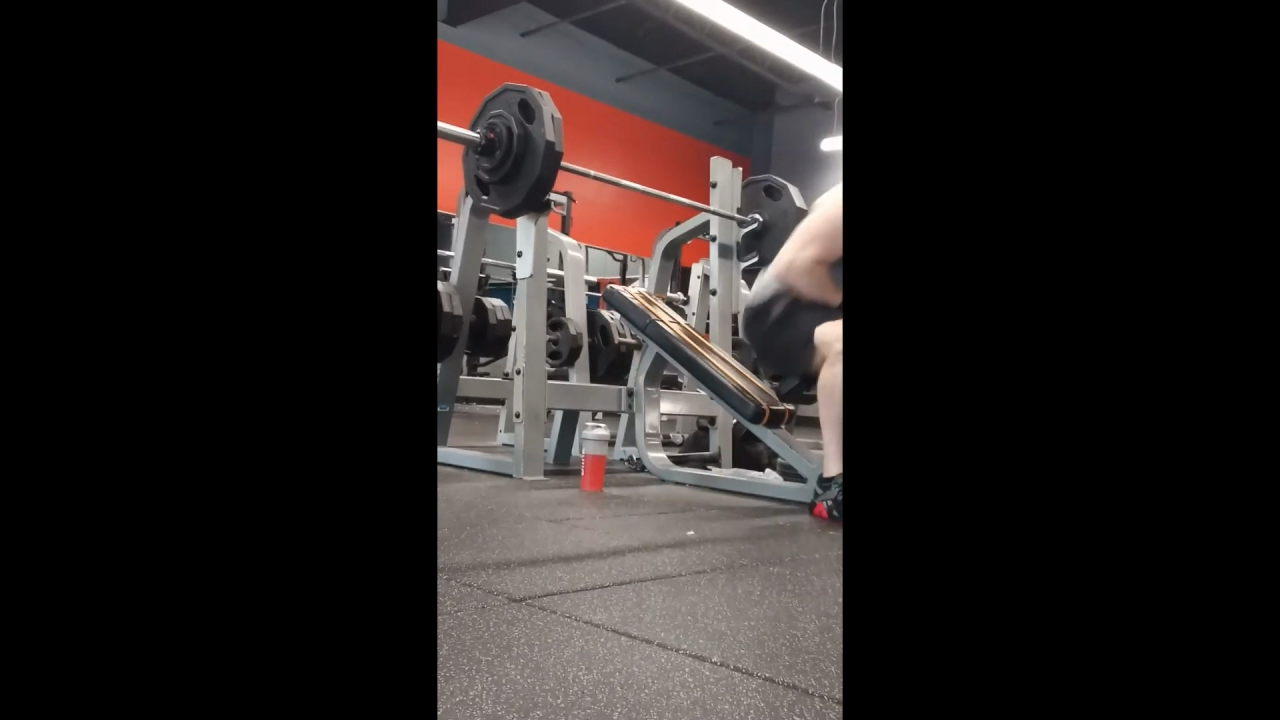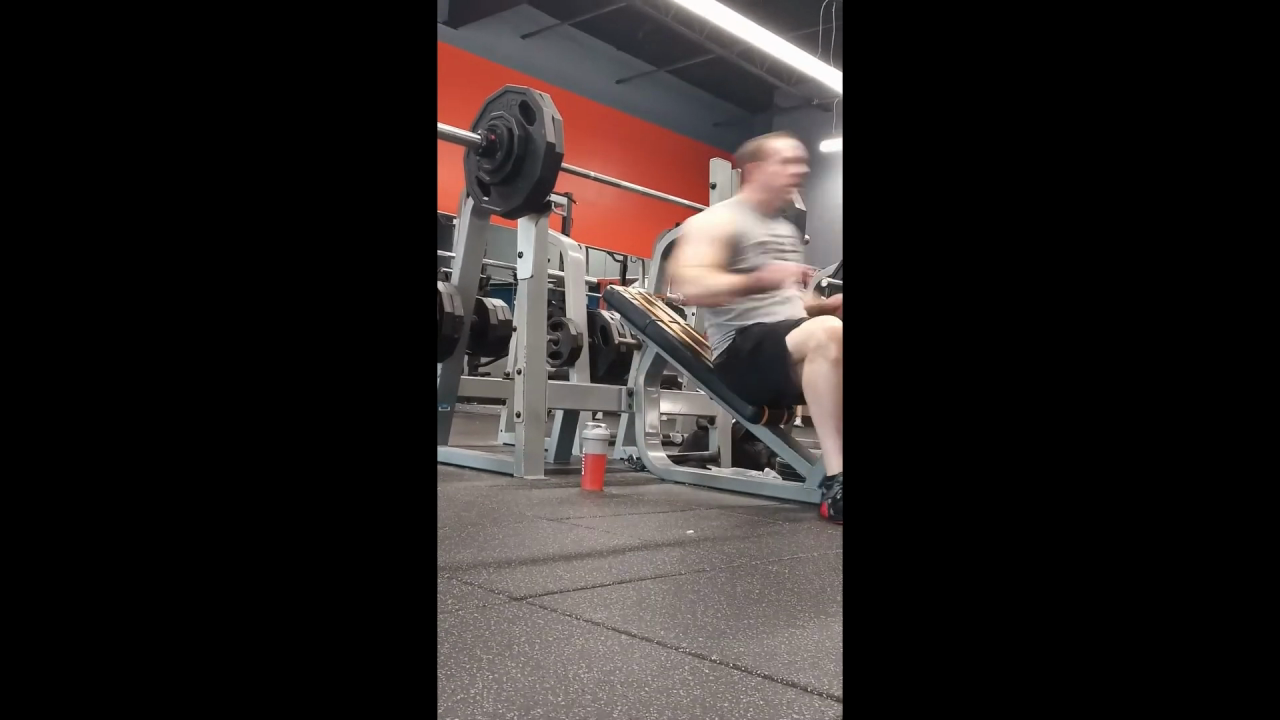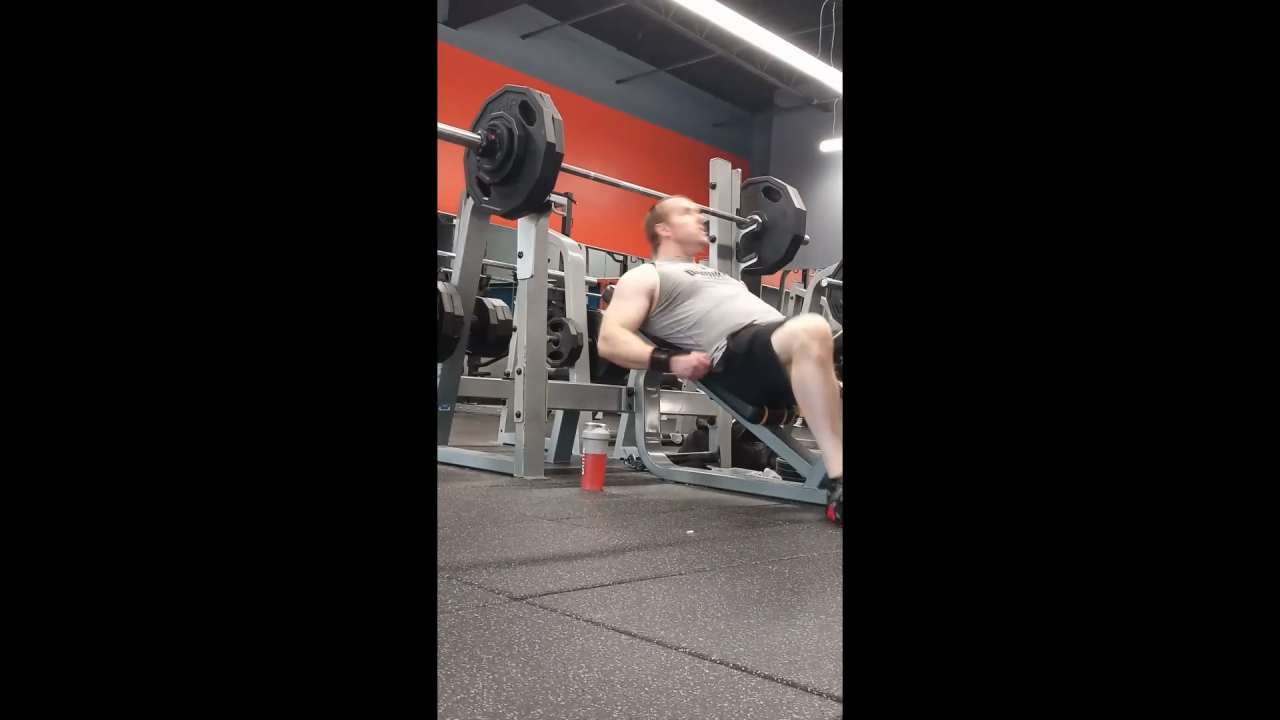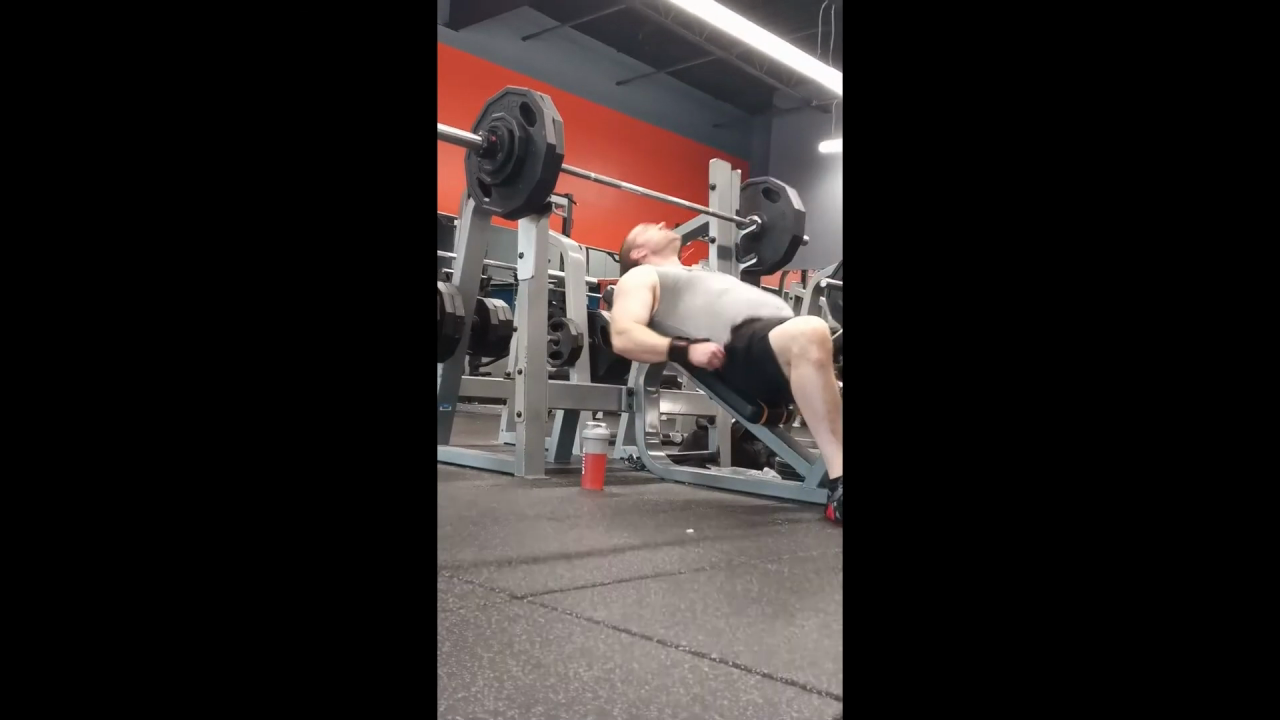
dt=0.5s
person 1, frame 1
right shoulder: (842, 203)
right elbow: (796, 265)
right wrist: (841, 306)
right hip: (781, 310)
right knee: (841, 340)
right ankle: (832, 487)
person 1, frame 2
left shoulder: (786, 230)
right shoulder: (718, 221)
right elbow: (689, 284)
left wrist: (832, 304)
right wrist: (759, 280)
left hip: (797, 342)
right hip: (744, 347)
right knee: (827, 333)
right ankle: (835, 484)
person 1, frame 3
left shoulder: (710, 272)
right shoulder: (645, 277)
right elbow: (609, 341)
right wrist: (669, 360)
left hip: (784, 343)
right hip: (740, 352)
right knee: (811, 332)
right ankle: (839, 486)
person 1, frame 4
left shoulder: (701, 274)
right shoulder: (642, 277)
right elbow: (624, 336)
right wrist: (687, 349)
right hip: (746, 340)
right knee: (810, 333)
right ankle: (839, 485)
